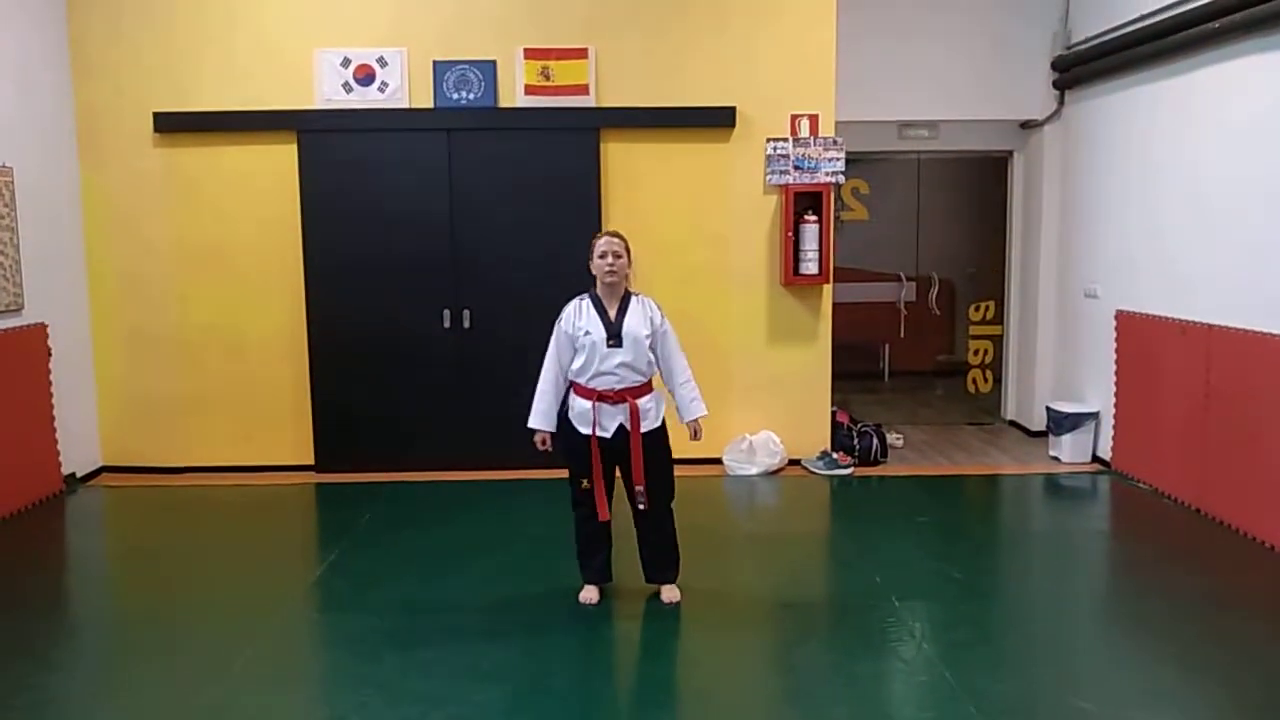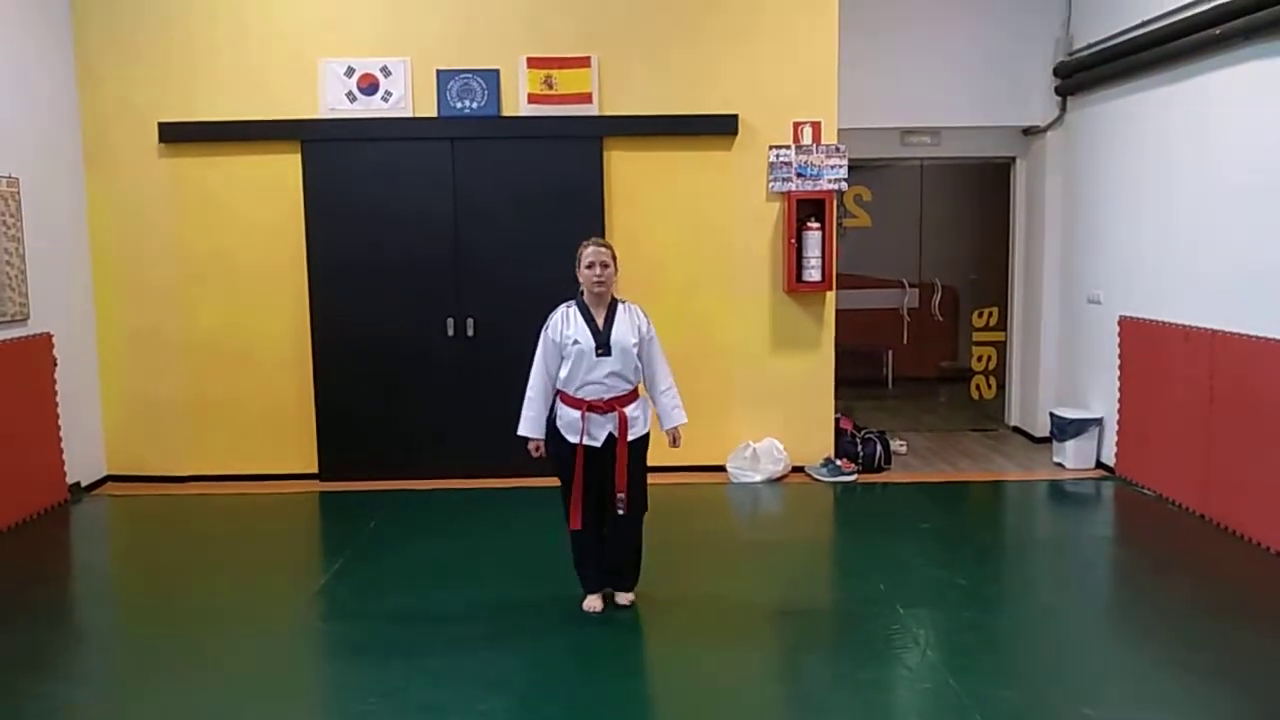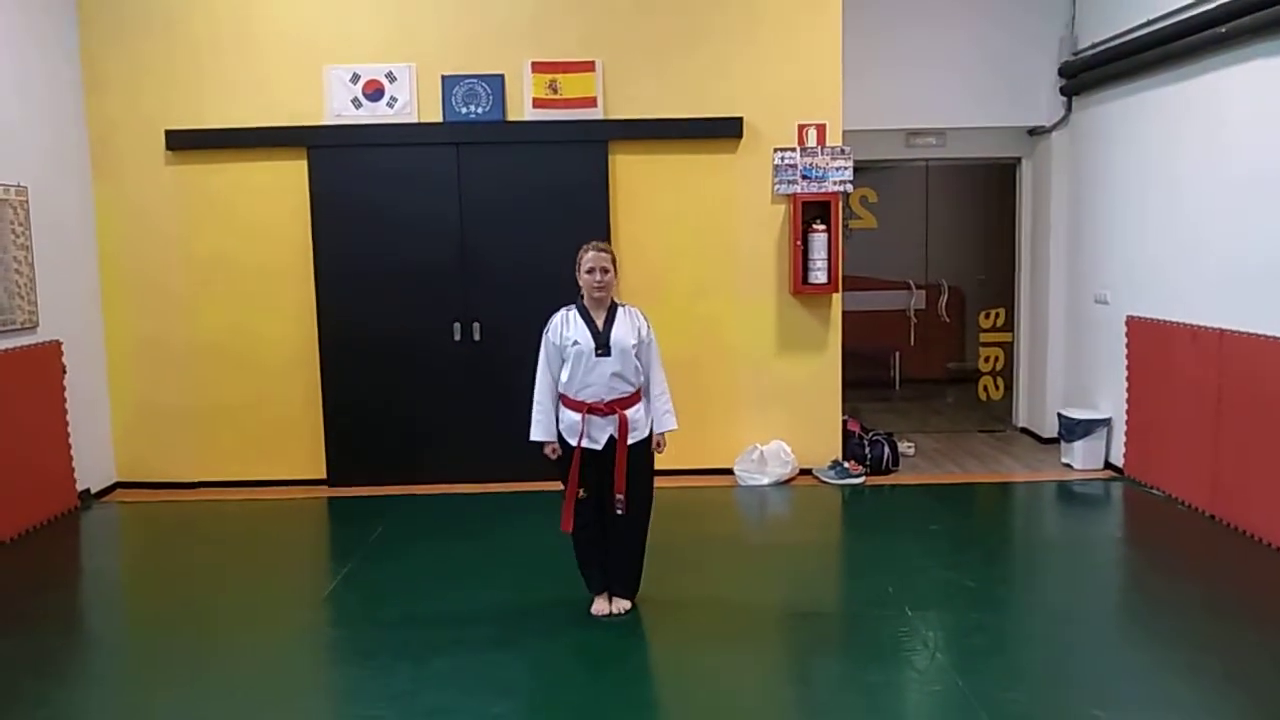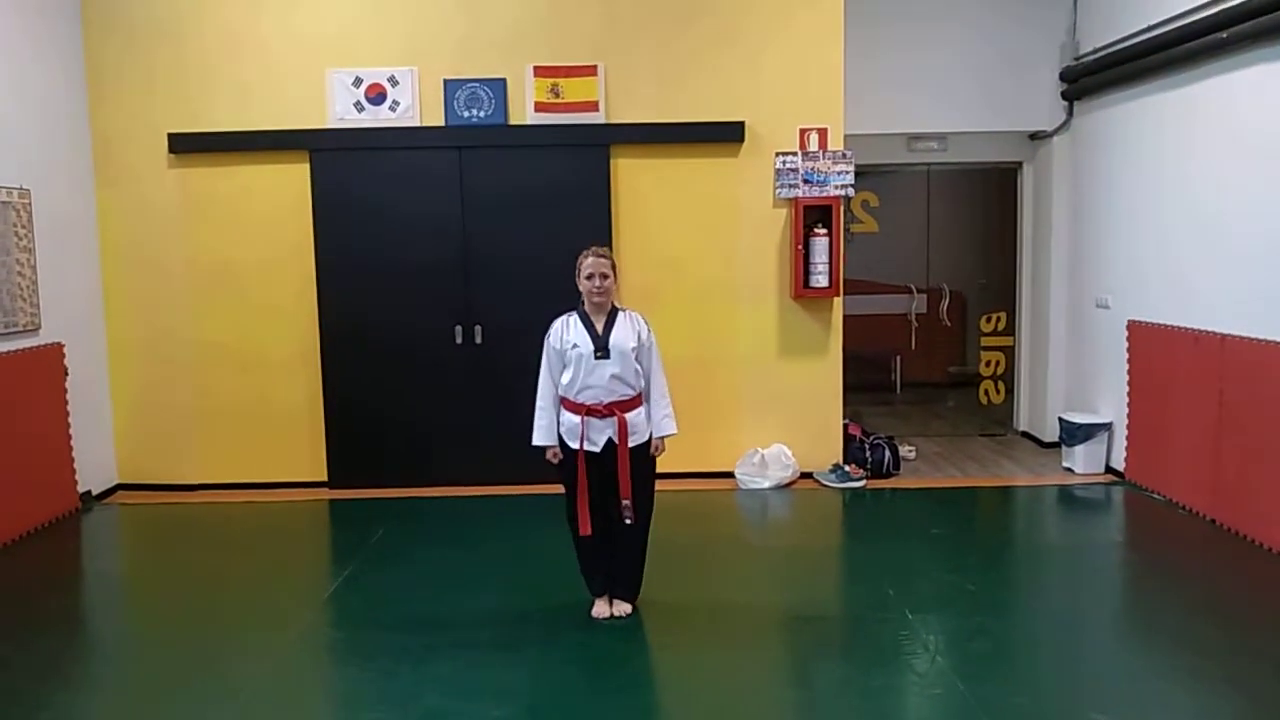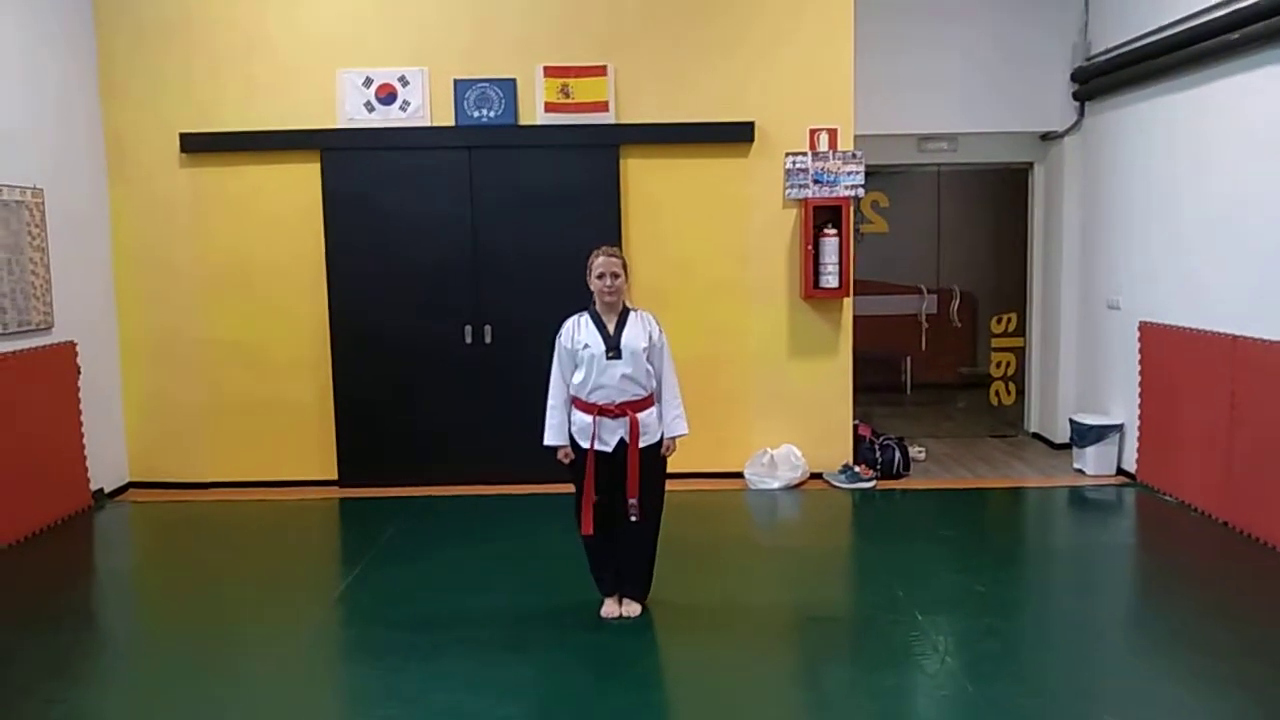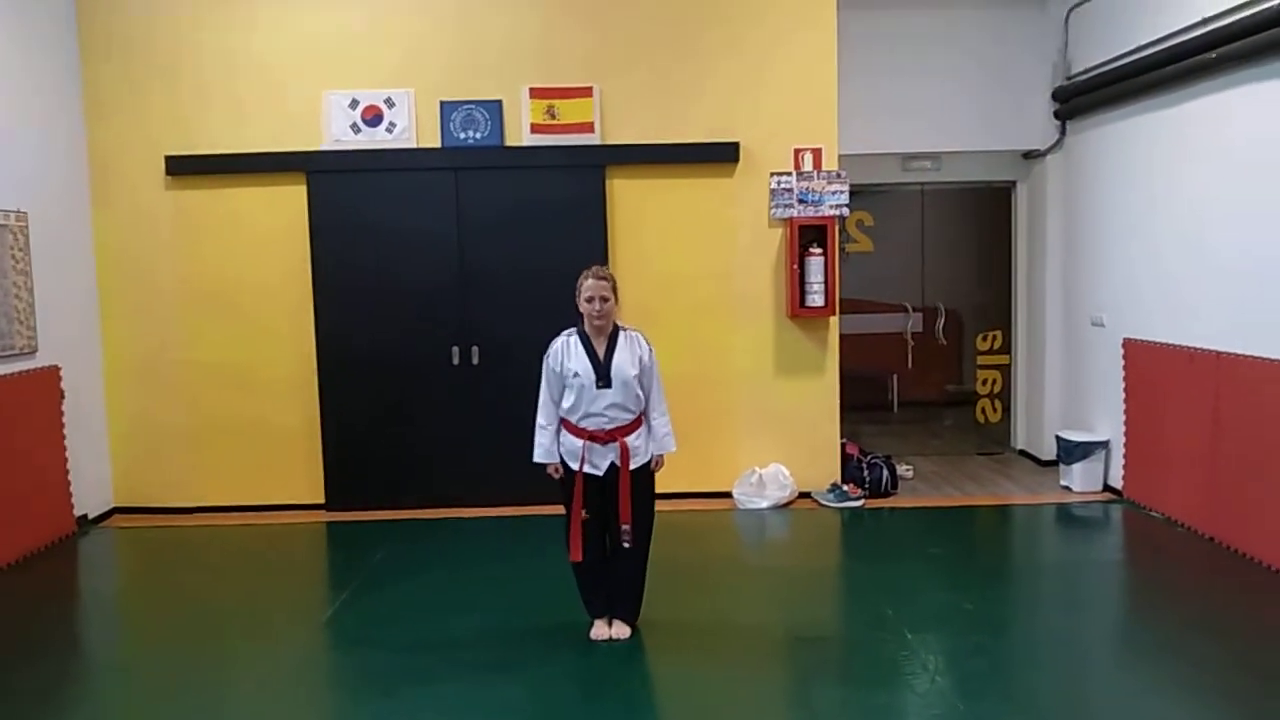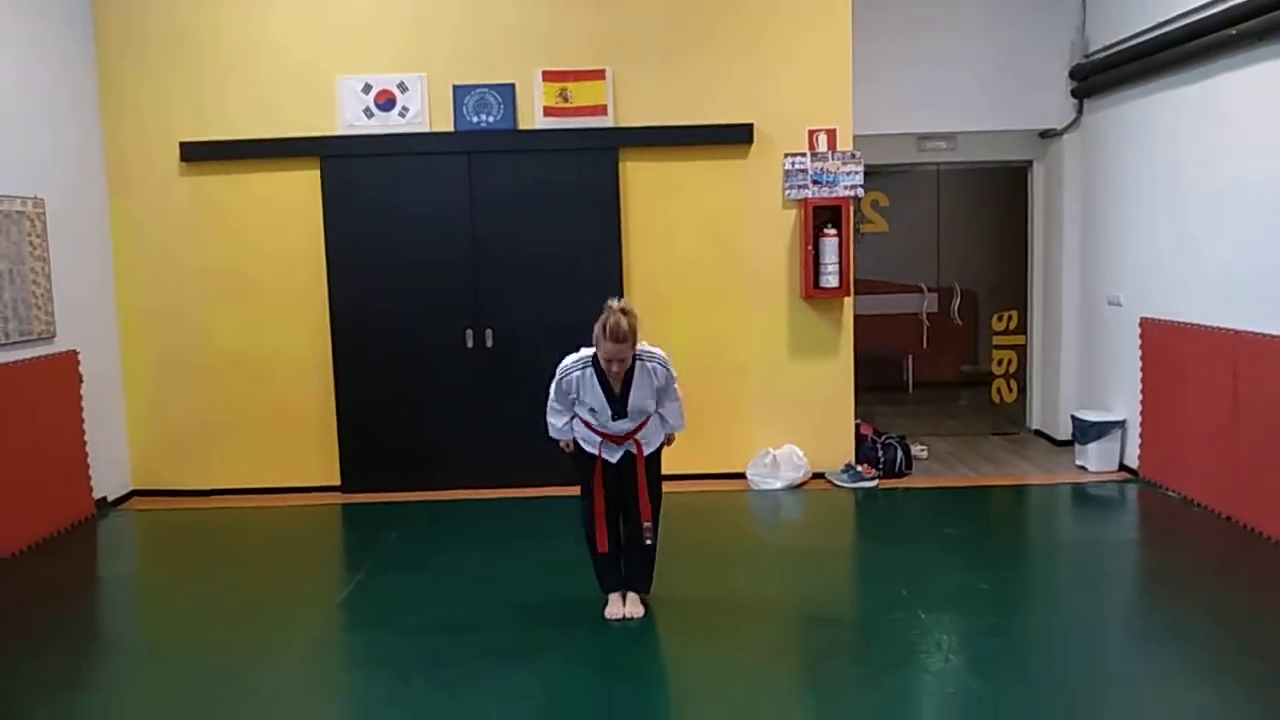
dt=0.3s
person 1, frame 1
left shoulder: (648, 310)
right shoulder: (574, 313)
left elbow: (674, 364)
right elbow: (554, 370)
left wrist: (691, 411)
right wrist: (543, 423)
left hip: (640, 416)
right hip: (588, 418)
left knee: (652, 500)
right knee: (590, 503)
left ankle: (664, 576)
right ankle: (593, 578)
person 1, frame 2
left shoulder: (634, 317)
right shoulder: (561, 320)
left elbow: (657, 372)
right elbow: (542, 377)
left wrist: (671, 419)
right wrist: (534, 430)
left hip: (626, 424)
right hip: (576, 427)
left knee: (627, 508)
right knee: (582, 510)
left ankle: (622, 582)
right ankle: (593, 585)
person 1, frame 3
left shoulder: (634, 320)
right shoulder: (561, 323)
left elbow: (654, 376)
right elbow: (547, 382)
left wrist: (661, 424)
right wrist: (546, 434)
left hip: (629, 428)
right hip: (579, 430)
left knee: (629, 512)
right knee: (586, 513)
left ankle: (623, 589)
right ankle: (600, 589)
person 1, frame 4
left shoulder: (635, 324)
right shoulder: (561, 329)
left elbow: (654, 380)
right elbow: (548, 387)
left wrist: (660, 429)
right wrist: (548, 439)
left hip: (629, 432)
right hip: (579, 433)
left knee: (630, 515)
right knee: (586, 516)
left ankle: (624, 592)
right ankle: (601, 592)
person 1, frame 5
left shoulder: (646, 325)
right shoulder: (573, 329)
left elbow: (666, 381)
right elbow: (560, 388)
left wrist: (671, 430)
right wrist: (560, 439)
left hip: (640, 432)
right hip: (591, 433)
left knee: (639, 515)
right knee: (596, 515)
left ankle: (633, 592)
right ankle: (610, 592)
person 1, frame 6
left shoulder: (637, 345)
right shoulder: (561, 349)
left elbow: (655, 401)
right elbow: (548, 407)
left wrist: (660, 445)
right wrist: (548, 454)
left hip: (630, 454)
right hip: (579, 455)
left knee: (631, 534)
right knee: (585, 536)
left ankle: (623, 614)
right ankle: (600, 614)
person 1, frame 7
left shoulder: (655, 364)
right shoulder: (573, 370)
left elbow: (669, 399)
right elbow: (558, 404)
left wrist: (670, 427)
right wrist: (563, 434)
left hip: (641, 444)
right hip: (594, 445)
left knee: (642, 517)
right knee: (599, 517)
left ankle: (635, 591)
right ankle: (613, 591)
